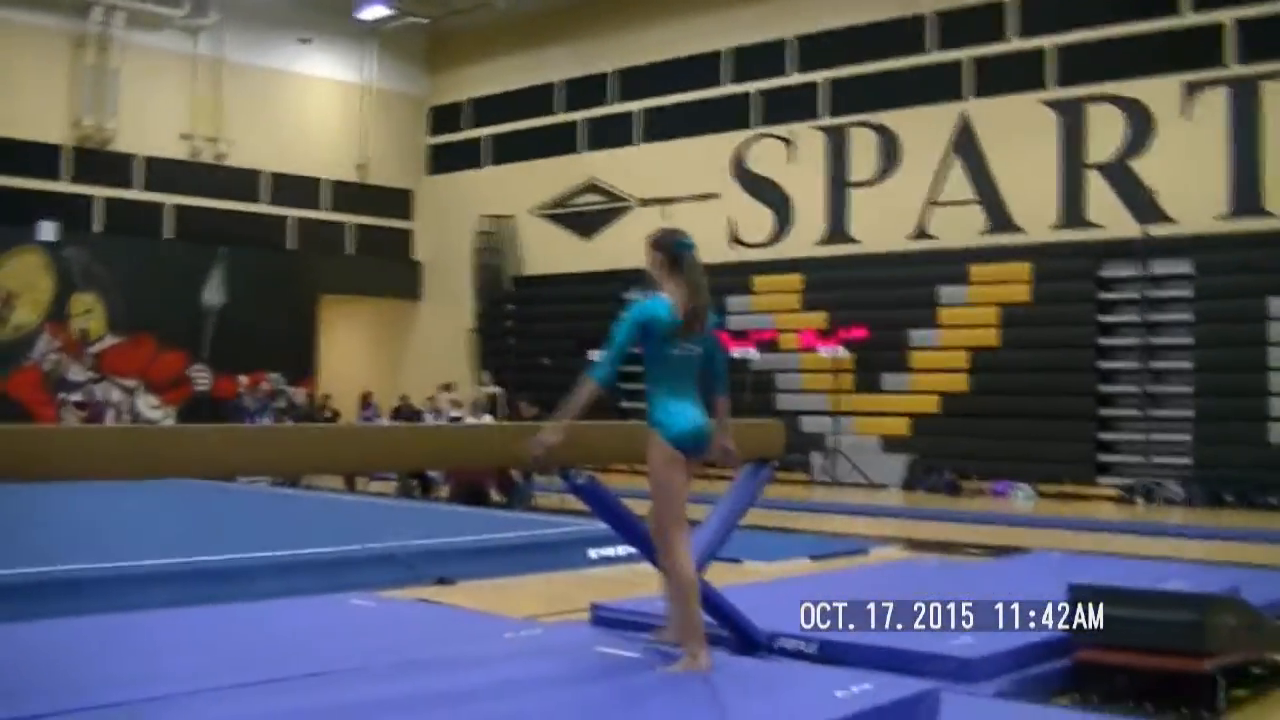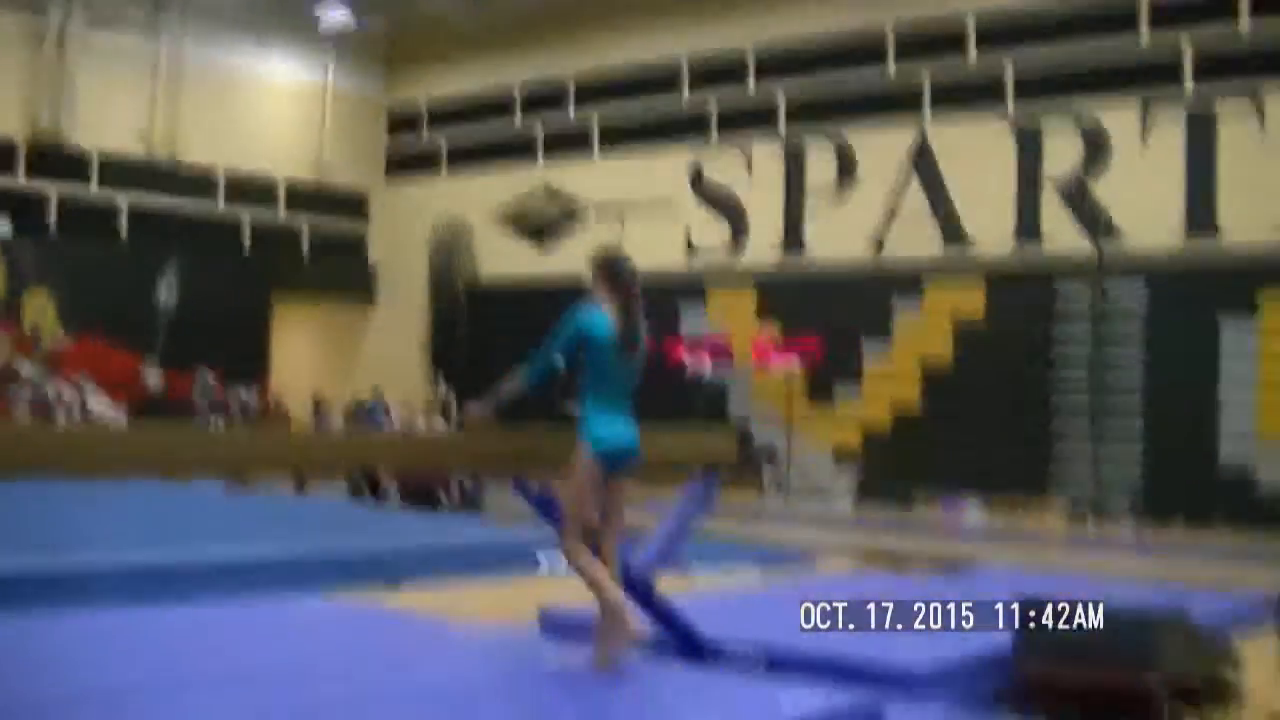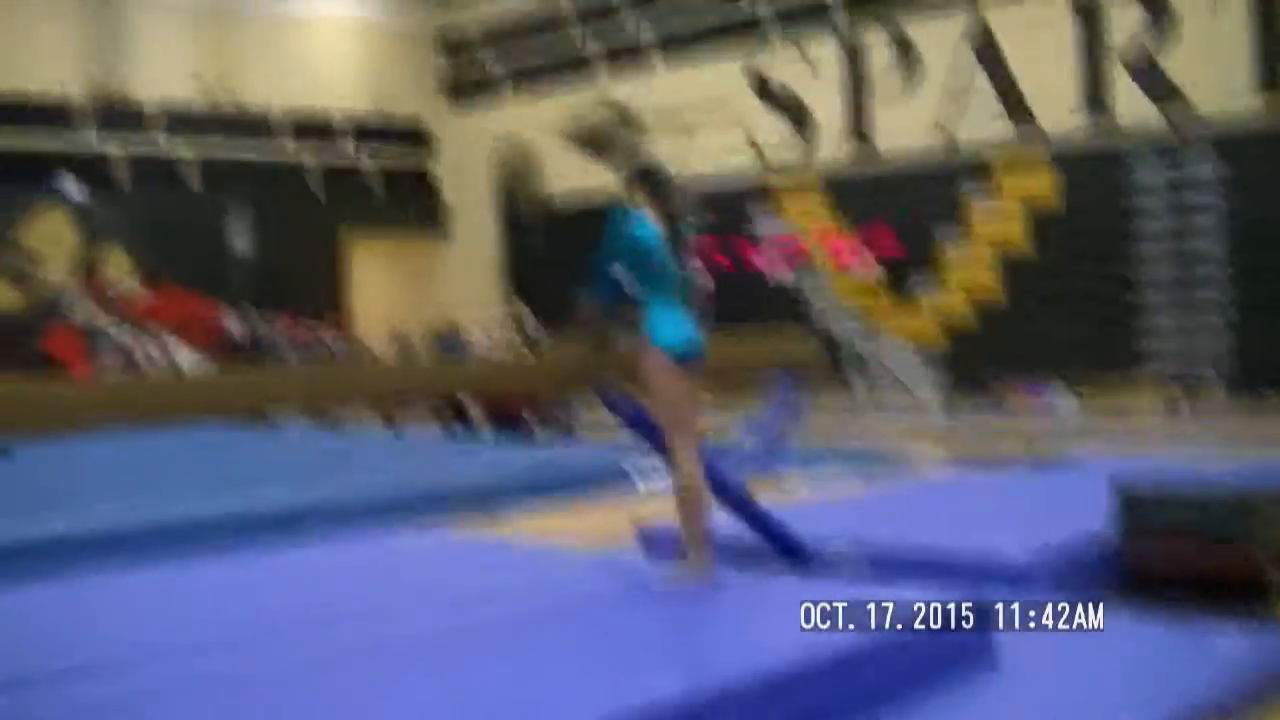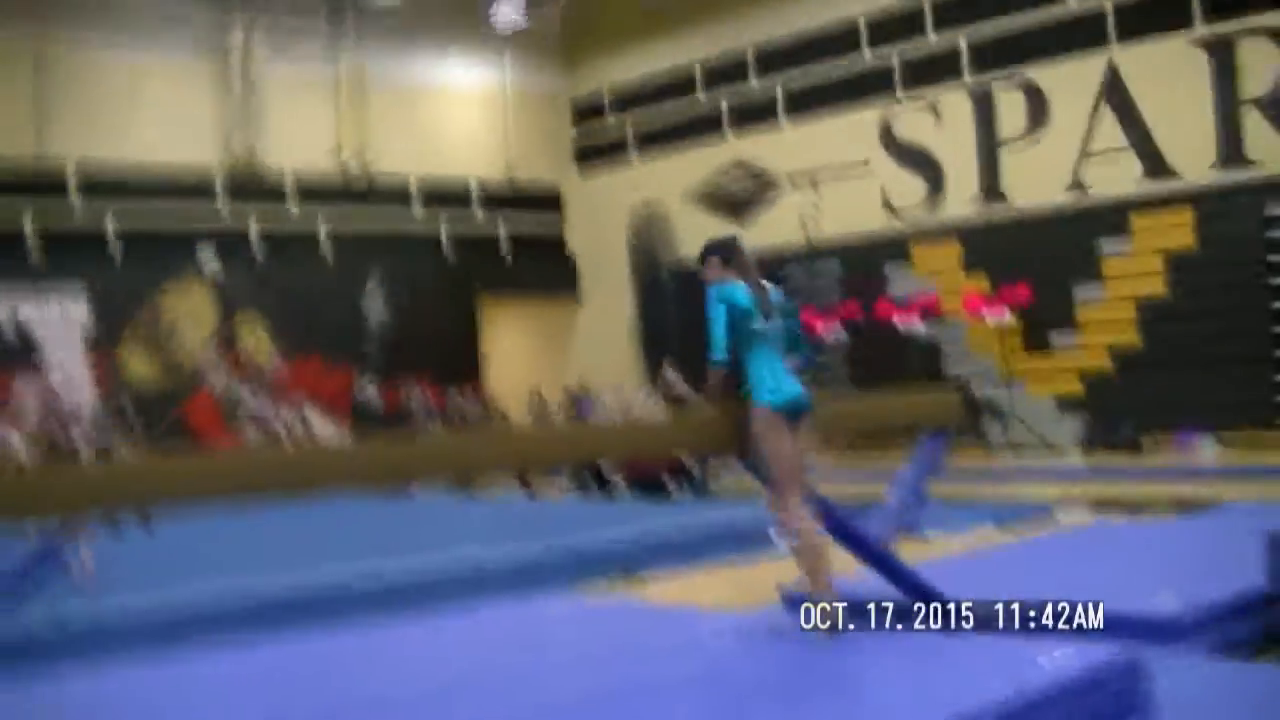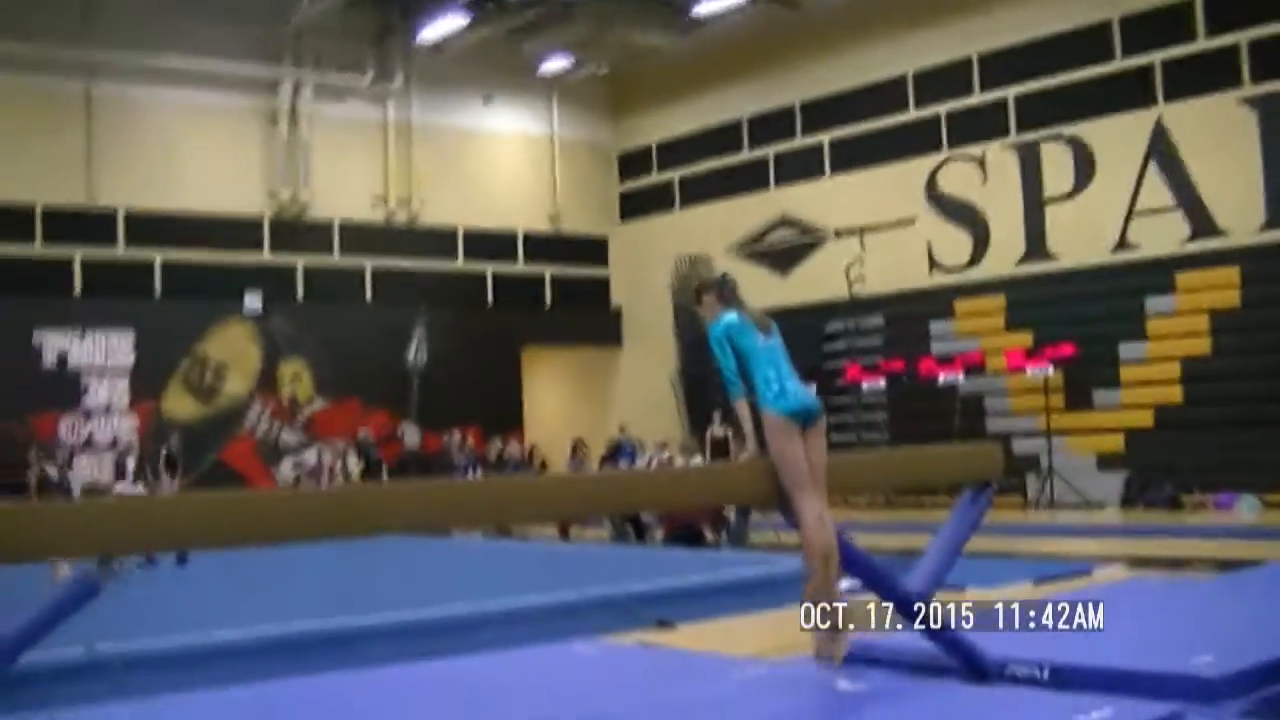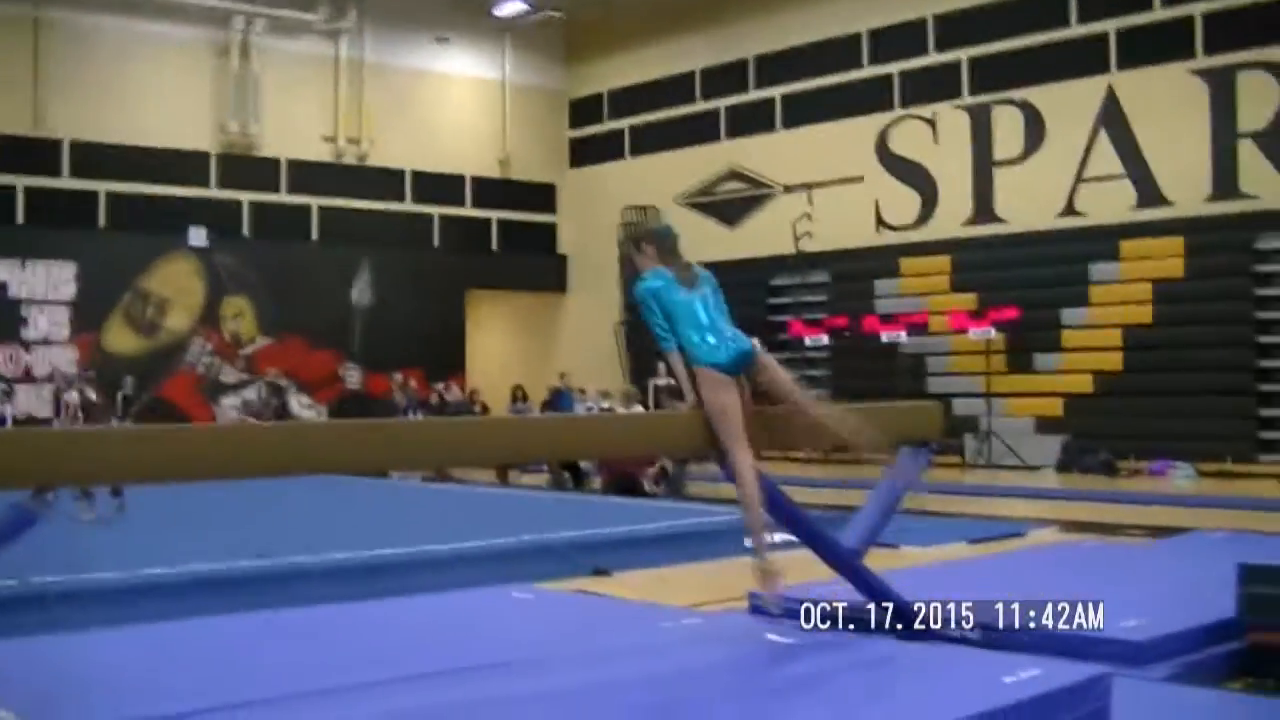
dt=0.5s
person 1, frame 1
left shoulder: (645, 309)
right shoulder: (704, 313)
left elbow: (603, 370)
right elbow: (719, 380)
left wrist: (558, 424)
right wrist: (723, 433)
left hip: (668, 429)
right hip: (697, 425)
left knee: (676, 538)
right knee: (664, 529)
left ankle: (698, 650)
right ankle: (679, 625)
person 1, frame 2
left shoulder: (585, 320)
right shoulder: (635, 329)
left elbow: (540, 367)
left wrist: (489, 403)
left hip: (598, 440)
right hip: (627, 439)
left knee: (573, 540)
right knee: (607, 544)
left ankle: (620, 612)
right ankle: (607, 642)
person 1, frame 3
left shoulder: (626, 228)
right shoulder: (672, 229)
left elbow: (601, 285)
right wrist: (627, 304)
left hip: (661, 341)
right hip: (687, 336)
left knee: (680, 448)
right knee: (687, 446)
left ankle: (697, 551)
right ankle: (699, 548)
person 1, frame 4
left shoulder: (720, 293)
right shoulder: (771, 292)
left elbow: (719, 356)
left wrist: (713, 399)
left hip: (769, 398)
right hip: (797, 395)
left knee: (789, 502)
right knee: (795, 497)
left ankle: (823, 596)
right ankle: (823, 590)
person 1, frame 5
left shoulder: (720, 327)
right shoulder: (763, 321)
left elbow: (734, 384)
left wrist: (749, 442)
right wrist: (758, 440)
left hip: (779, 408)
right hip: (809, 403)
left knee: (806, 506)
right knee: (819, 506)
right ankle: (833, 606)
person 1, frame 6
left shoulder: (646, 285)
right shoulder: (702, 275)
left elbow: (667, 341)
left wrist: (689, 395)
right wrist: (733, 387)
left hip: (711, 362)
right hip: (743, 347)
left knee: (740, 457)
right knee: (803, 400)
left ankle: (762, 557)
